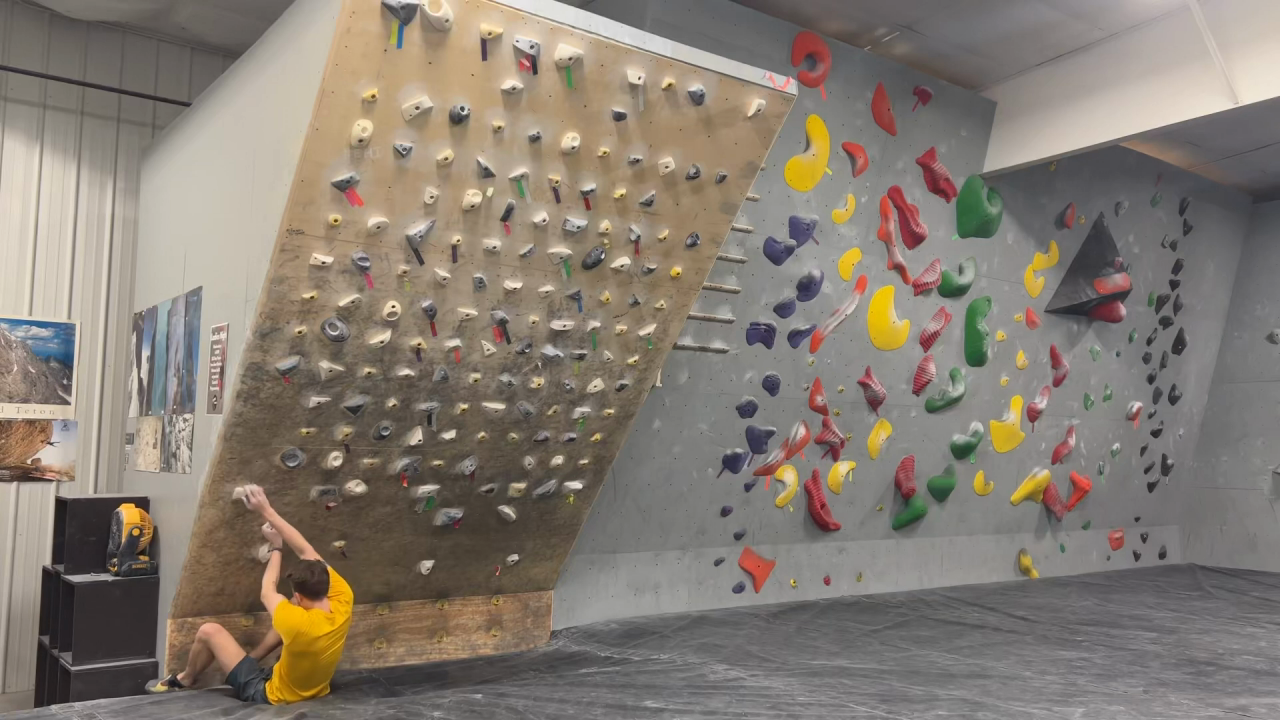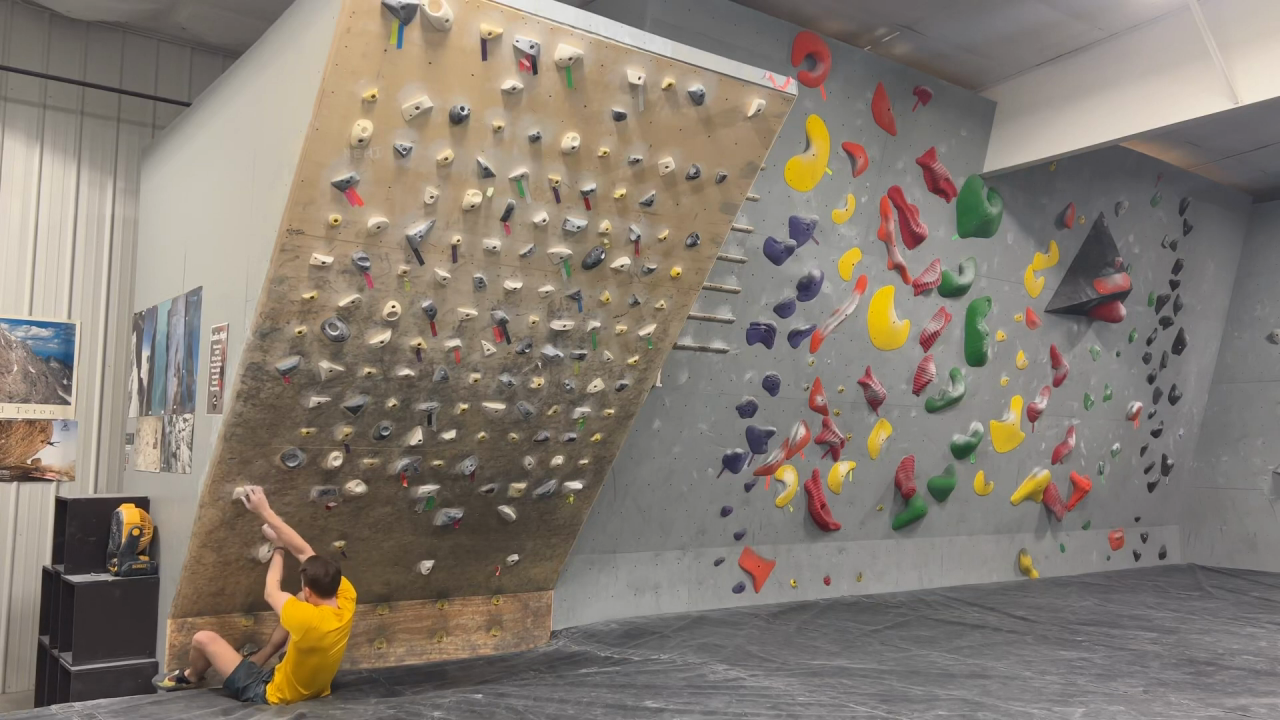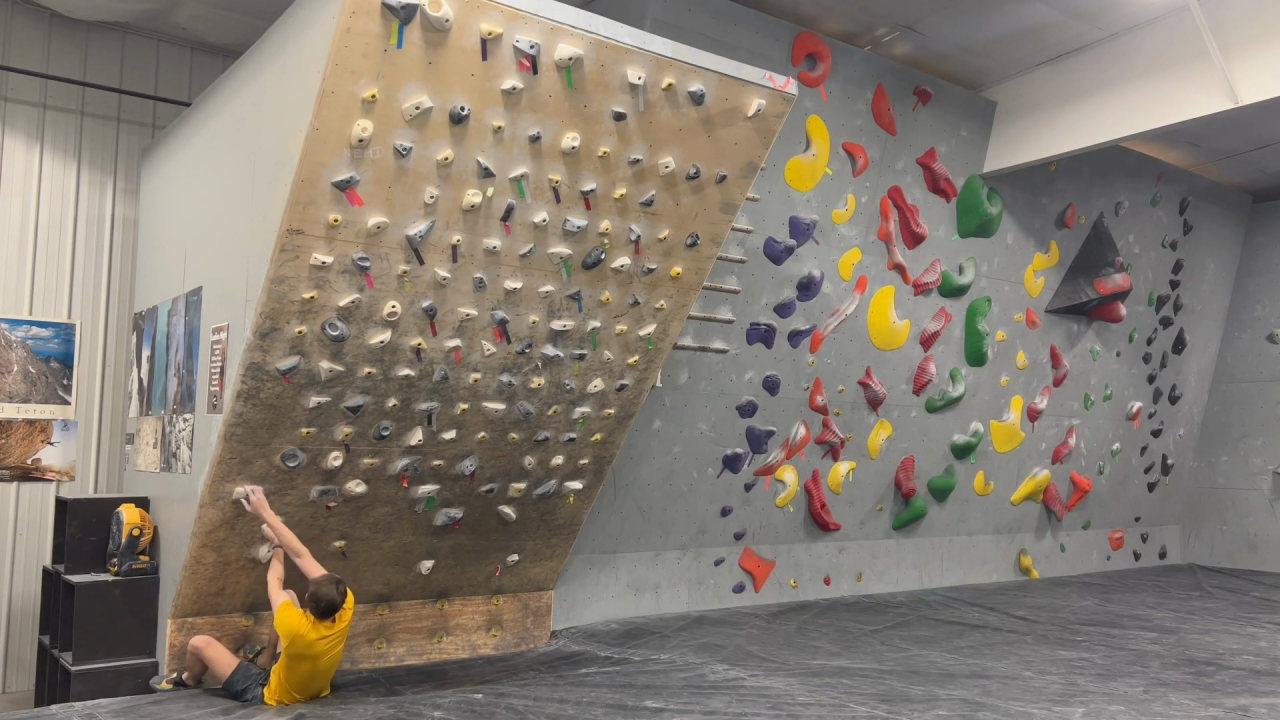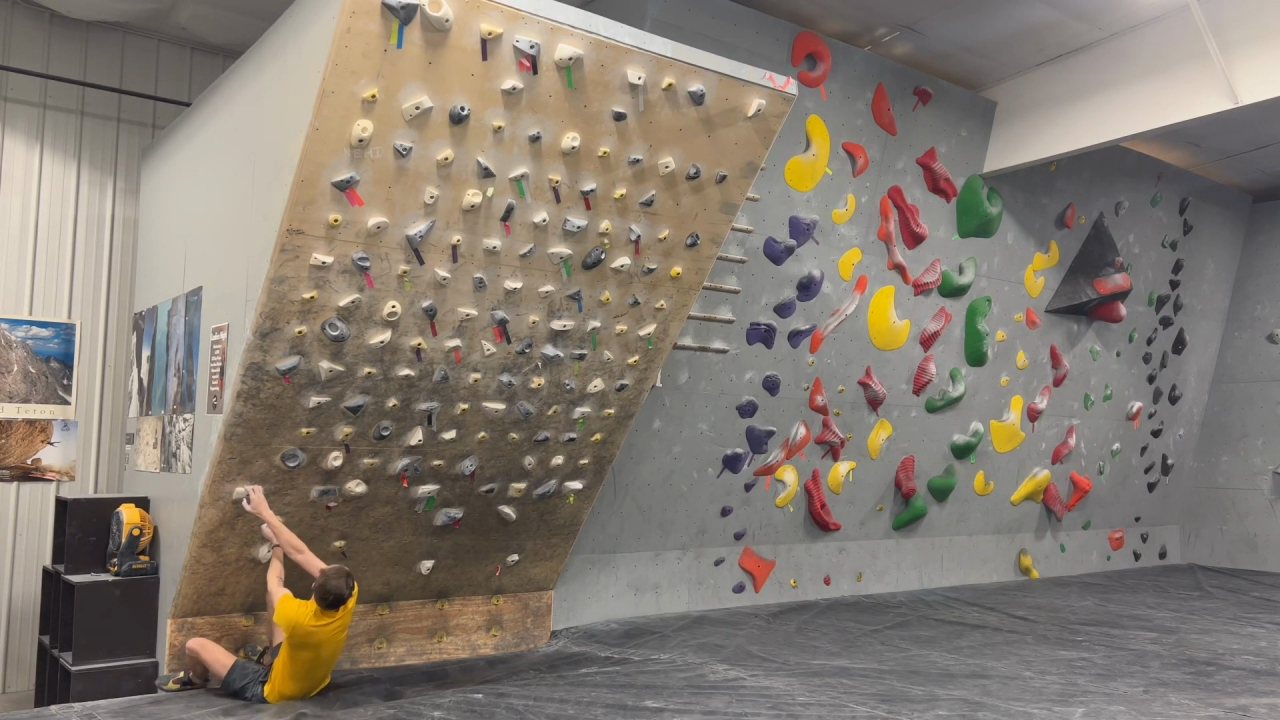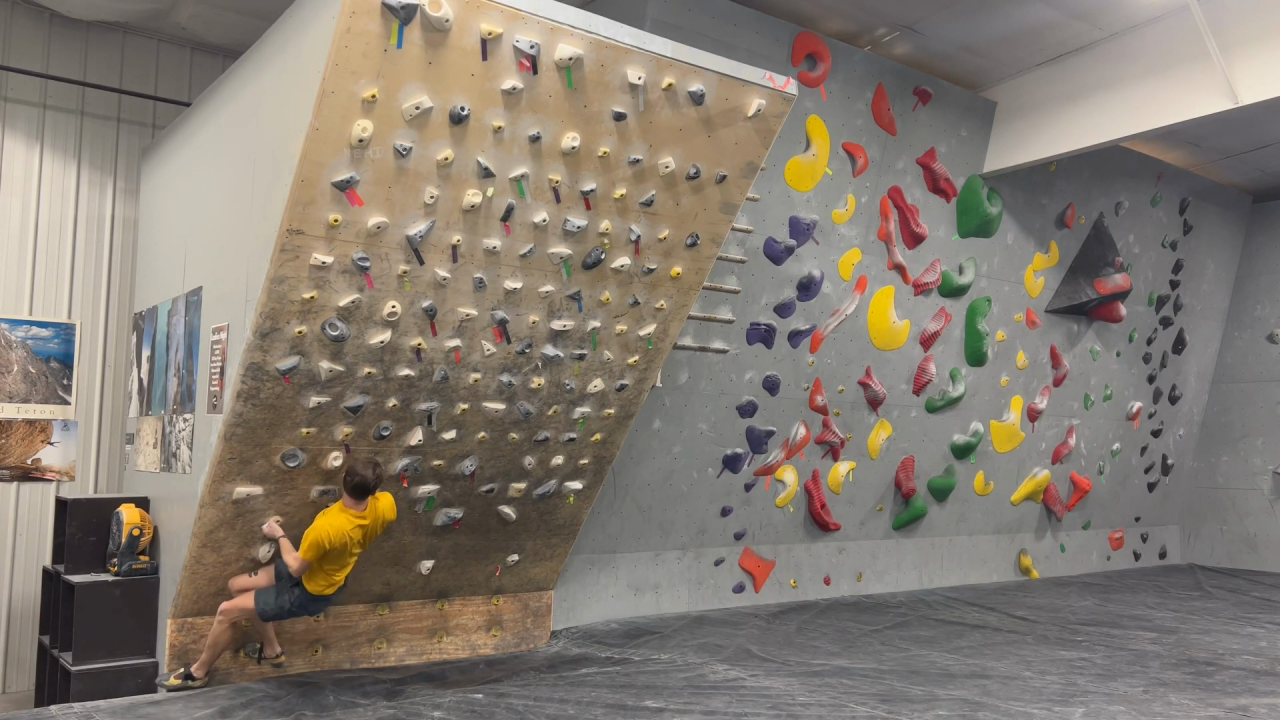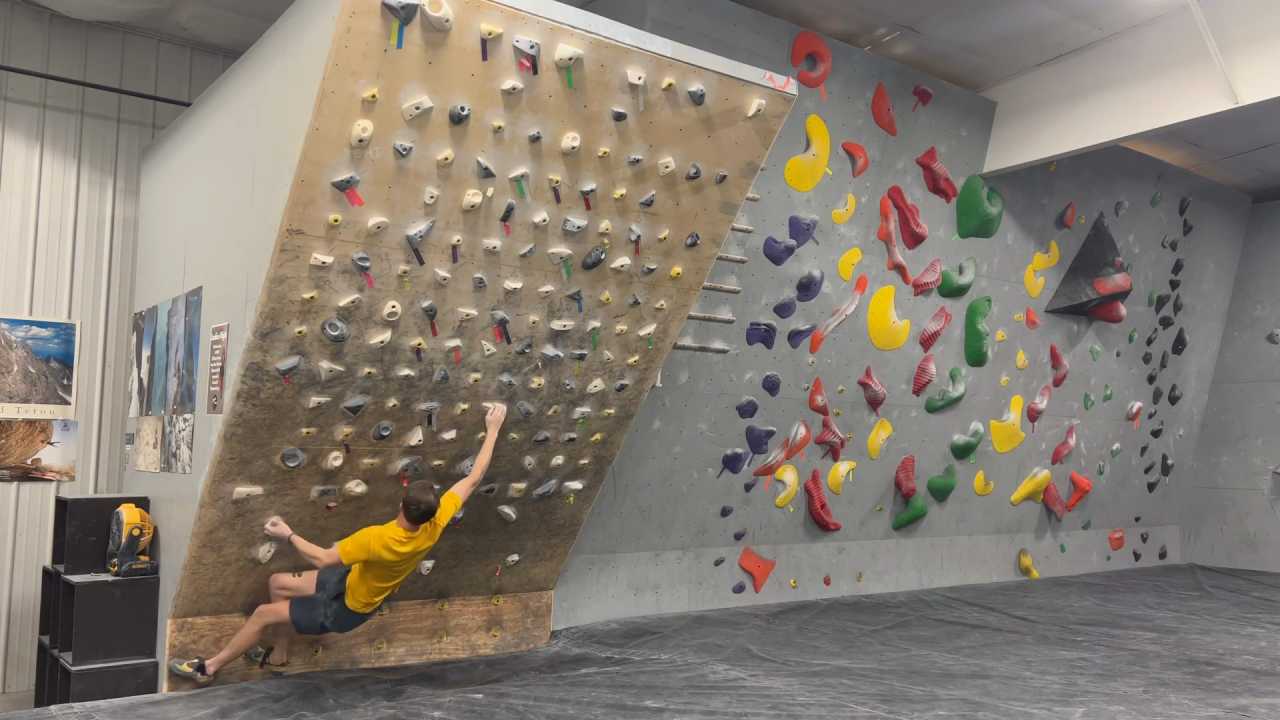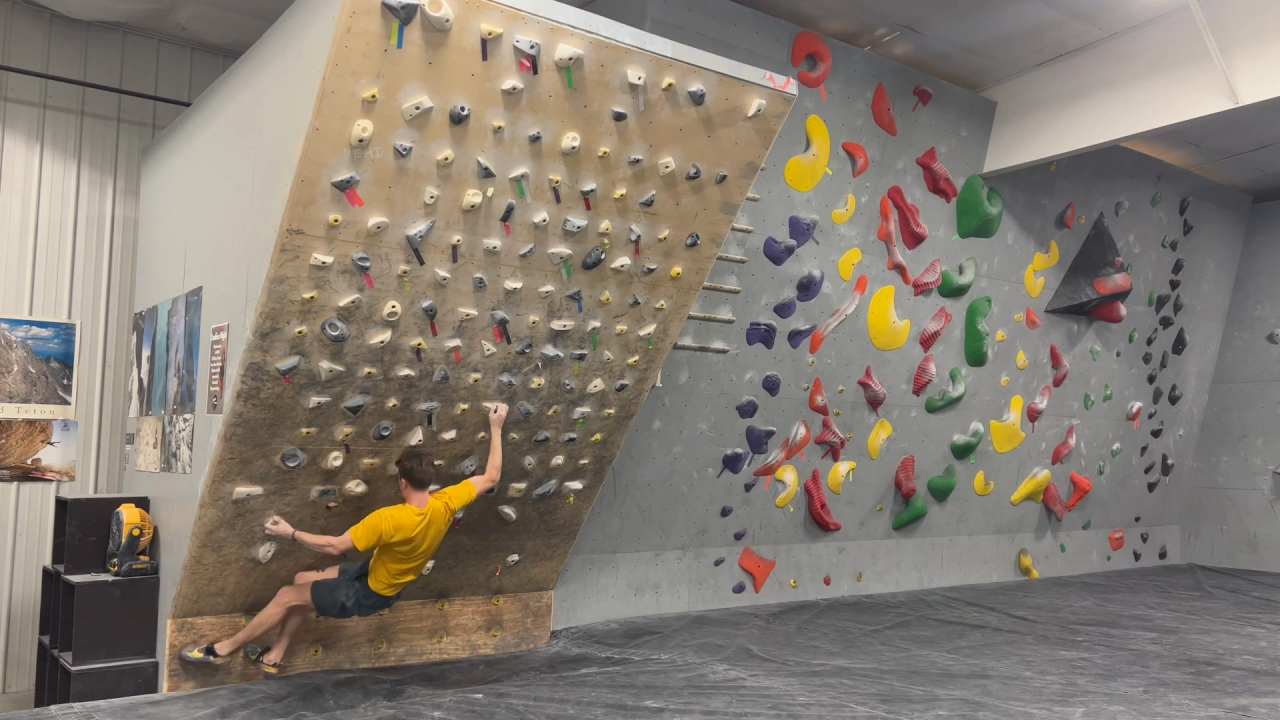
dt=0.7s
person 1, frame 1
left shoulder: (300, 623)
right shoulder: (344, 600)
left elbow: (267, 593)
right elbow: (308, 552)
left wrist: (276, 547)
right wrist: (268, 512)
left hip: (272, 695)
right hip: (313, 688)
left knee: (209, 631)
left ankle: (185, 680)
right ankle: (252, 657)
person 1, frame 2
left shoulder: (309, 619)
right shoulder: (347, 598)
left elbow: (271, 593)
right elbow: (304, 552)
left wrist: (278, 546)
right wrist: (265, 512)
left hip: (271, 694)
right hip: (312, 688)
left knee: (203, 639)
right knee: (298, 599)
left ankle: (190, 677)
right ankle: (259, 658)
person 1, frame 3
left shoulder: (297, 627)
right shoulder: (344, 607)
left elbow: (274, 586)
right elbow: (302, 556)
left wrist: (277, 544)
right wrist: (266, 513)
left hip: (271, 695)
right hip: (310, 689)
left knee: (199, 643)
right knee: (289, 594)
left ankle: (190, 680)
right ankle: (266, 659)
person 1, frame 4
left shoulder: (300, 617)
right shoulder: (348, 594)
left elbow: (274, 583)
right elbow: (301, 553)
left wrist: (276, 545)
right wrist: (265, 513)
left hip: (273, 694)
right hip: (310, 684)
left knee: (195, 646)
right knee: (272, 595)
left ankle: (196, 679)
right ankle: (271, 657)
person 1, frame 5
left shoulder: (325, 526)
right shoulder: (384, 504)
left elbow: (296, 567)
right elbow: (388, 513)
left wrist: (280, 536)
left hip: (313, 595)
right hip: (319, 576)
left knee: (227, 611)
right knee: (238, 586)
left ankle: (198, 673)
right ankle: (272, 650)
person 1, frame 6
left shoulder: (376, 539)
right shoulder: (436, 524)
left elbow: (323, 559)
right elbow: (473, 479)
left wrist: (288, 534)
right wrist: (492, 429)
left hip: (346, 609)
right hip: (351, 581)
left knee: (263, 614)
right knee: (277, 582)
left ankle: (208, 668)
right ankle: (278, 656)
person 1, frame 7
left shoulder: (389, 520)
right shoulder: (448, 503)
left elbow: (336, 546)
right elbow: (491, 478)
left wrist: (291, 532)
right wrist: (496, 428)
left hip: (371, 593)
right hip: (392, 587)
left knee: (290, 596)
right knee: (303, 582)
left ankle: (224, 651)
right ankle: (274, 656)
